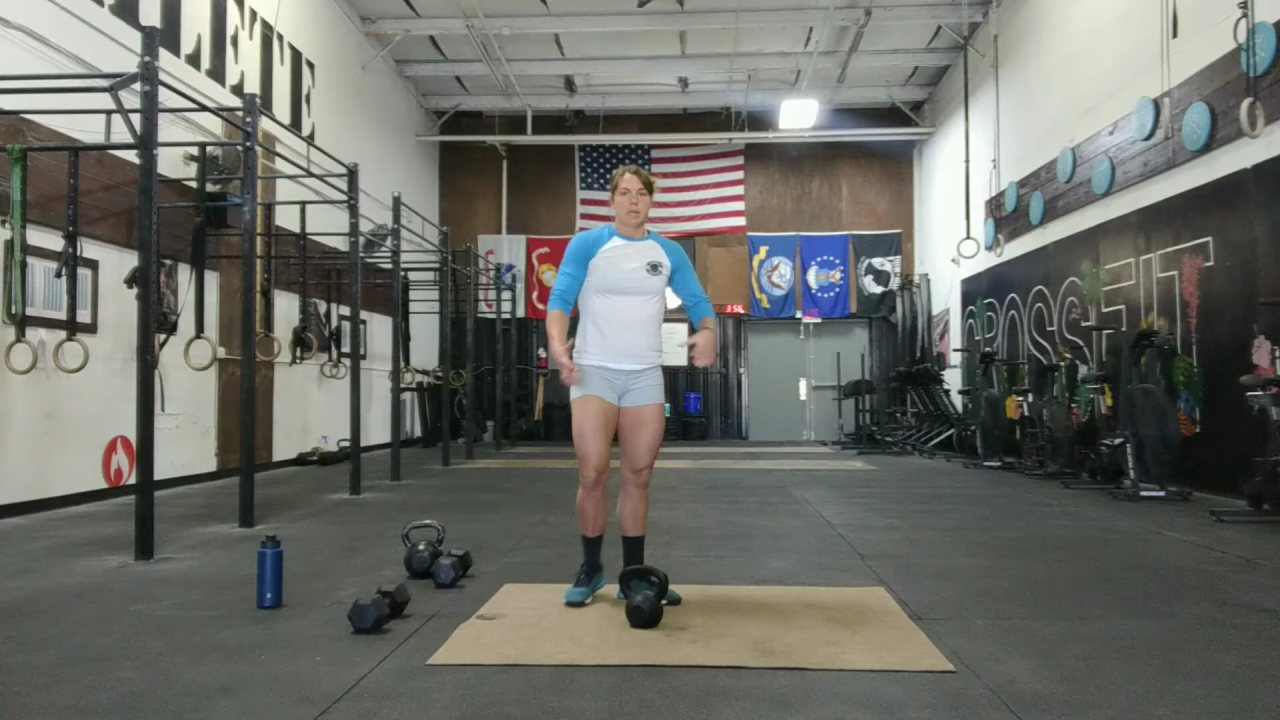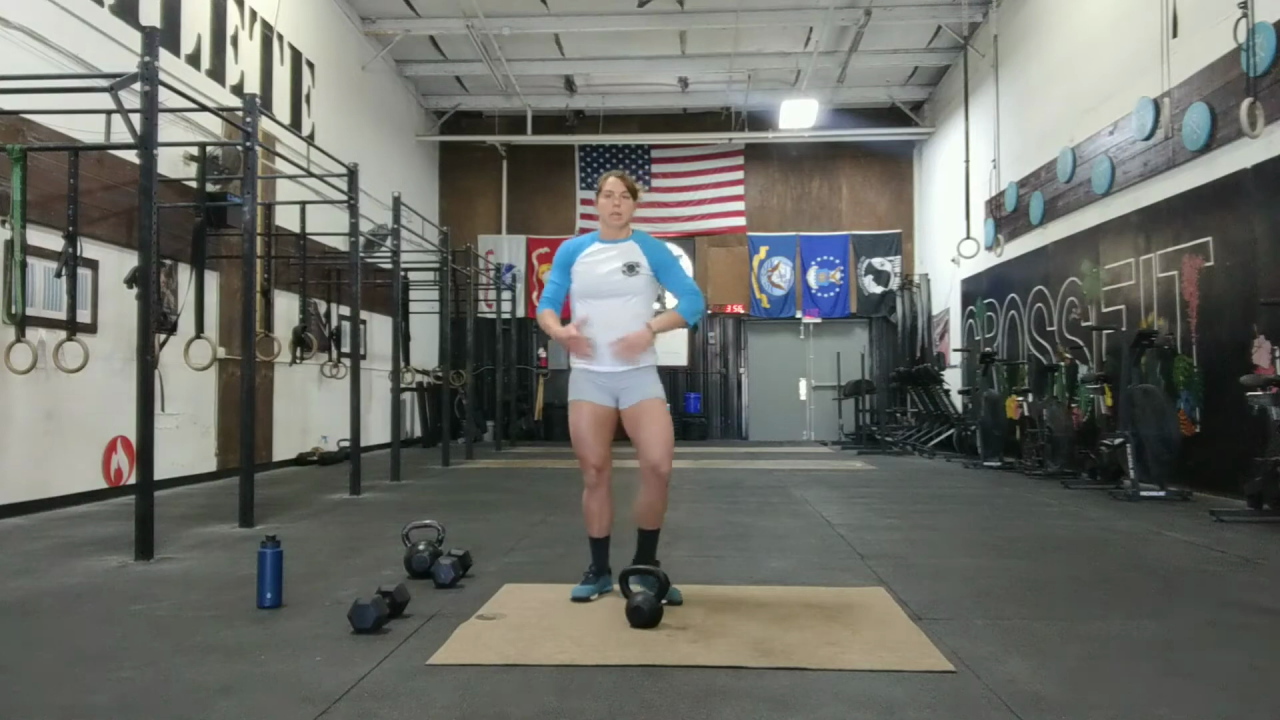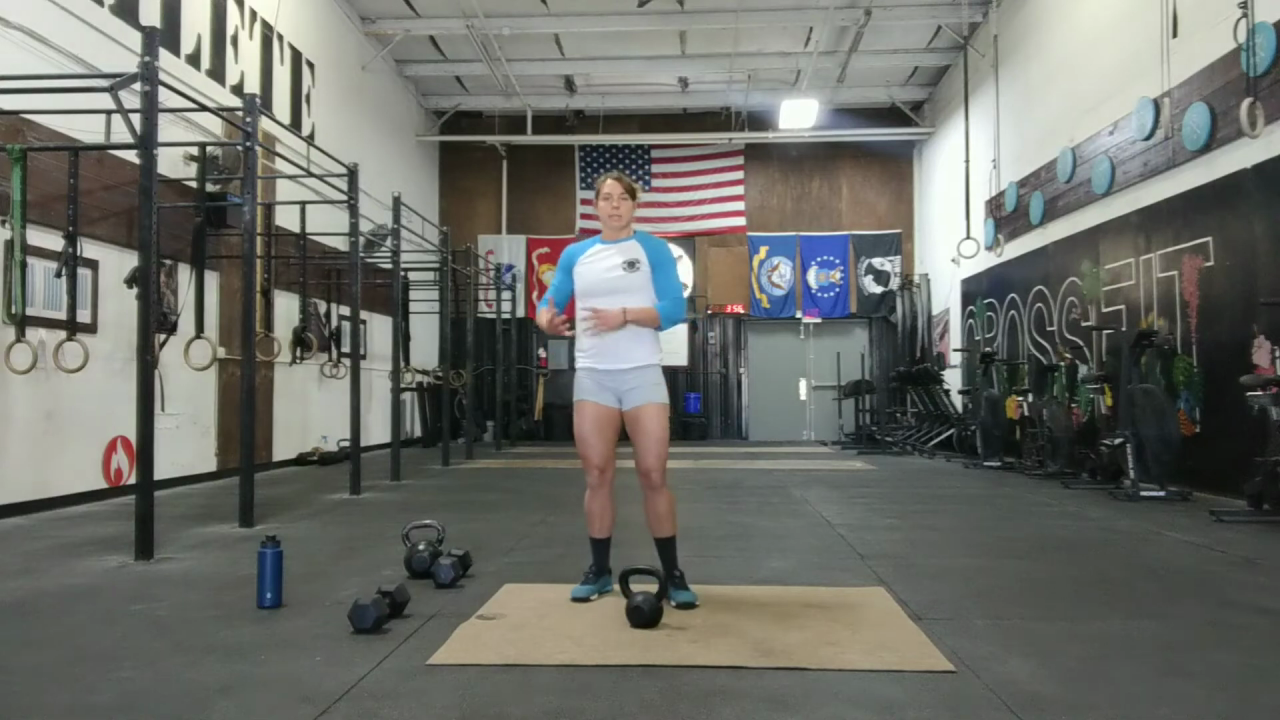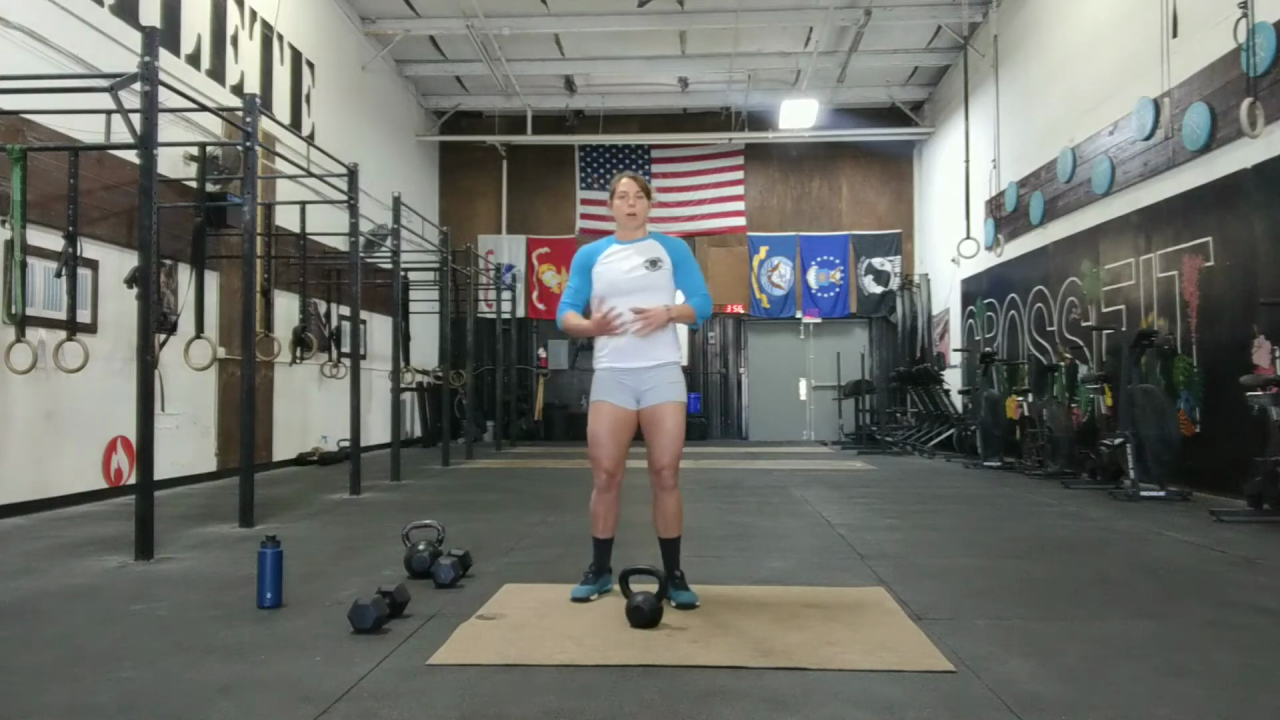
dt=0.3s
person 1, frame 1
left shoulder: (669, 252)
right shoulder: (586, 245)
left elbow: (698, 303)
right elbow: (559, 300)
left wrist: (706, 333)
right wrist: (558, 348)
left hip: (645, 376)
right hip: (594, 373)
left knee: (638, 476)
right knee: (593, 473)
left ankle: (635, 573)
right ankle: (589, 568)
person 1, frame 2
left shoulder: (653, 251)
right shoulder: (571, 251)
left elbow: (692, 301)
right elbow: (547, 304)
left wrist: (650, 330)
right wrist: (558, 331)
left hip: (639, 375)
right hip: (588, 376)
left knee: (658, 468)
right knee: (594, 476)
left ankle: (646, 564)
right ankle: (599, 570)
person 1, frame 3
left shoulder: (654, 250)
right shoulder: (574, 255)
left elbow: (673, 309)
right elbow: (550, 302)
left wrist: (624, 315)
right wrist: (548, 322)
left hip: (643, 375)
right hip: (592, 377)
left knee: (653, 477)
right knee: (597, 476)
left ankle: (672, 573)
right ankle: (599, 570)
person 1, frame 4
left shoulder: (673, 250)
right shoulder: (589, 255)
left elbow: (702, 305)
right elbow: (566, 313)
left wrist: (668, 313)
right wrist: (590, 325)
left hip: (663, 374)
right hip: (611, 376)
left knee: (665, 477)
right knee: (605, 477)
left ankle: (674, 575)
right ankle: (600, 569)
